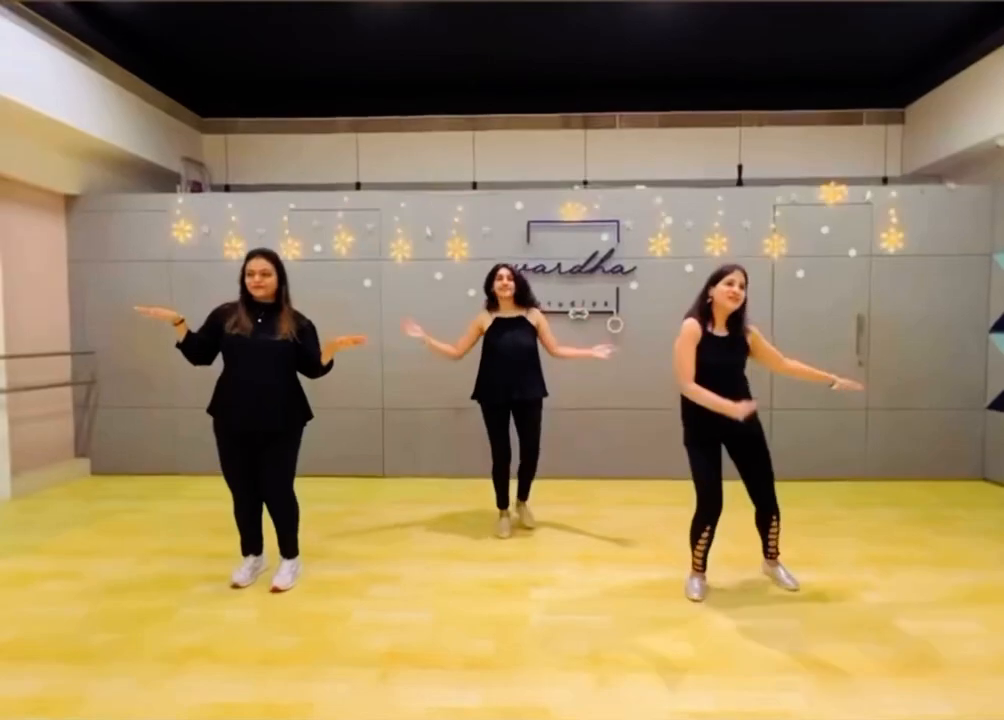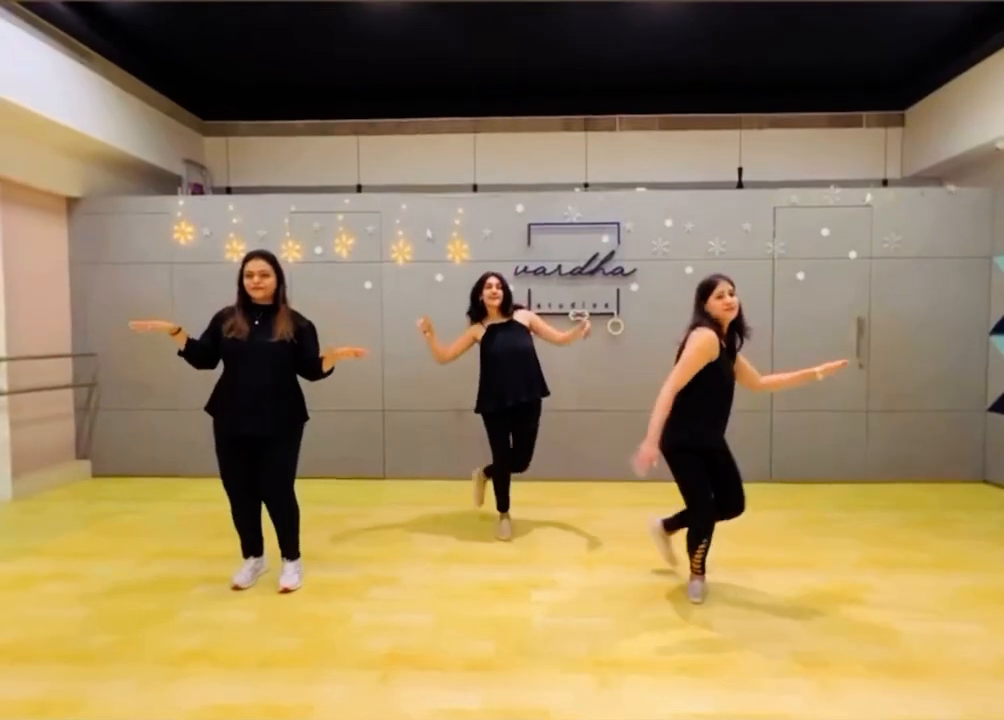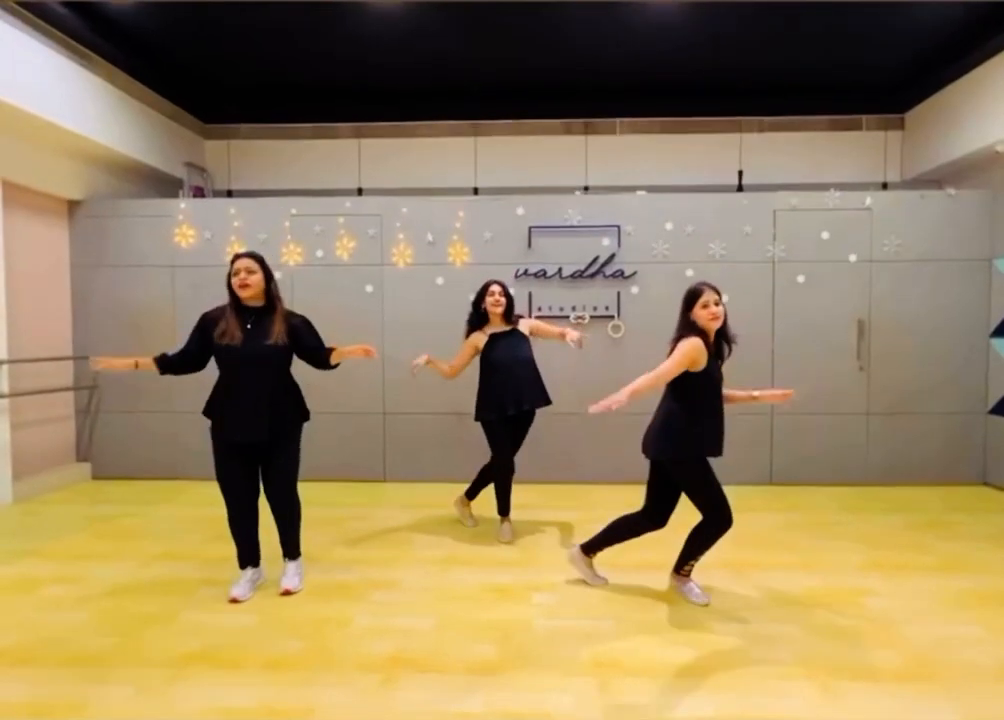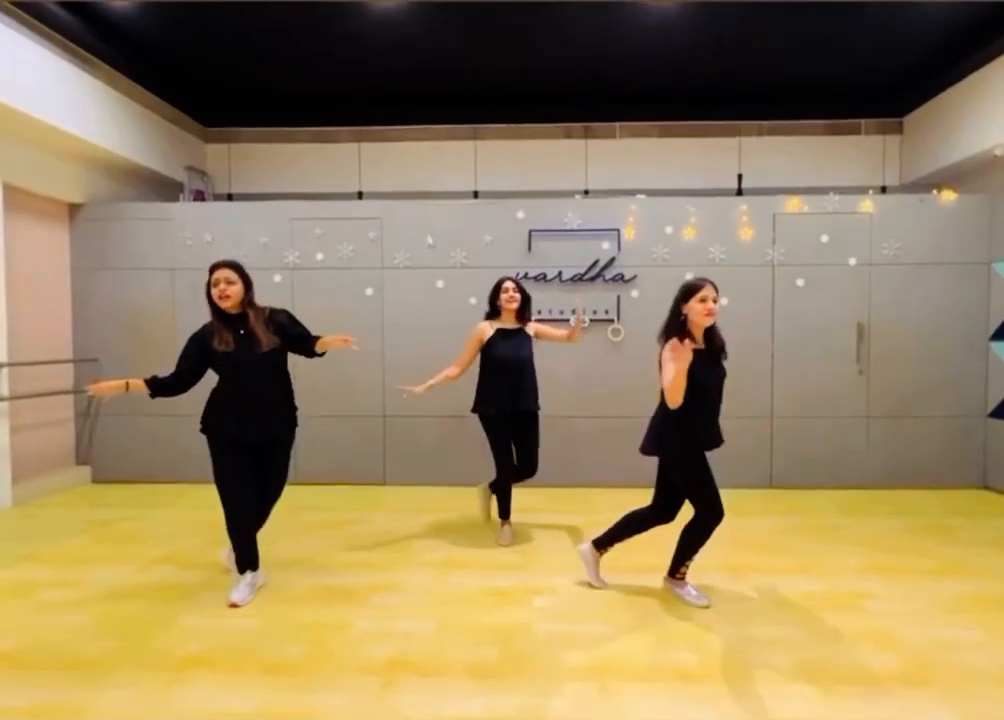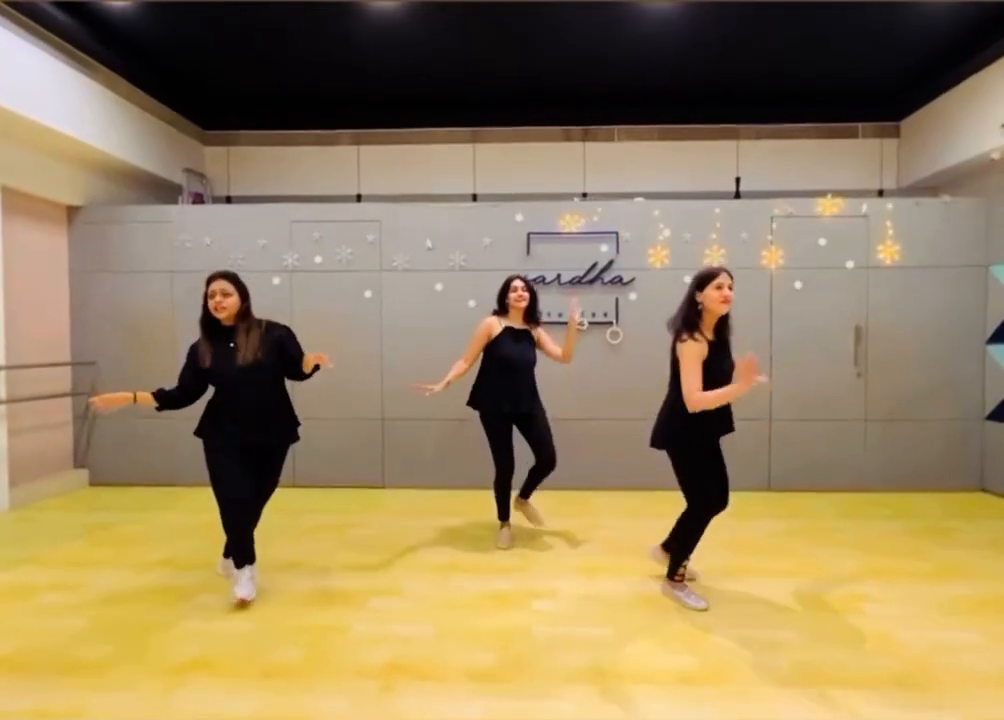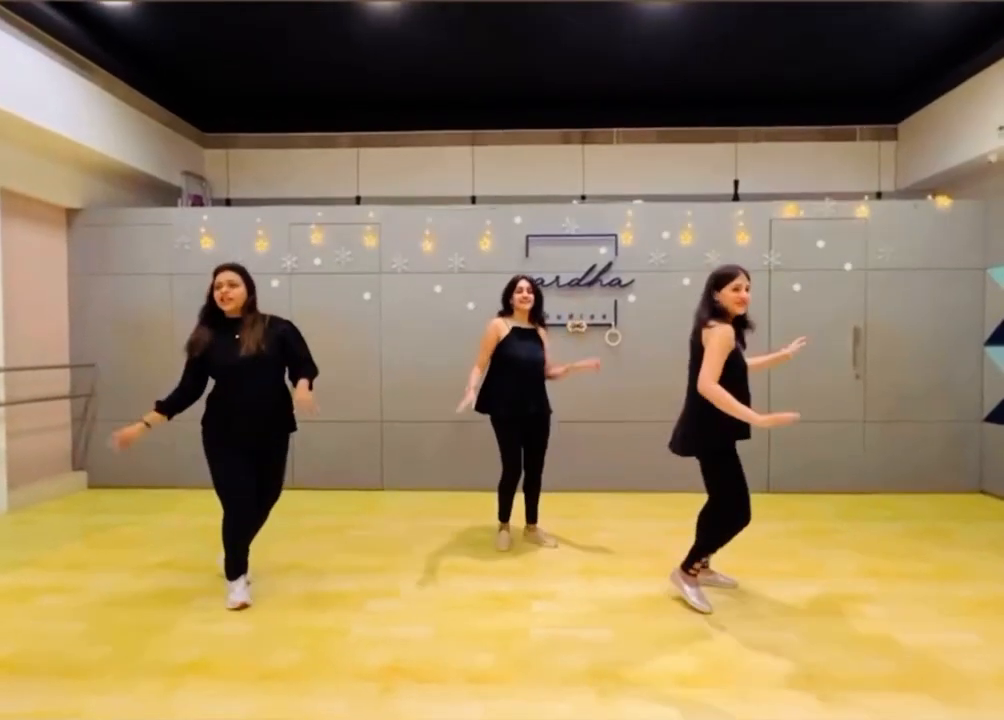
dt=0.2s
person 1, frame 1
left shoulder: (296, 323)
right shoulder: (226, 316)
left elbow: (313, 368)
right elbow: (199, 354)
left wrist: (334, 346)
right wrist: (177, 322)
left hip: (281, 422)
right hip: (232, 420)
left knee: (277, 489)
right knee: (243, 491)
left ankle: (289, 559)
right ankle: (252, 557)
person 1, frame 2
left shoulder: (295, 324)
right shoulder: (226, 320)
left elbow: (311, 370)
right elbow: (203, 358)
left wrist: (335, 355)
right wrist: (174, 331)
left hip: (280, 424)
right hip: (232, 421)
left knee: (277, 491)
right knee: (240, 492)
left ankle: (292, 561)
right ankle: (252, 558)
person 1, frame 3
left shoulder: (290, 323)
right shoulder: (215, 322)
left elbow: (319, 355)
right elbow: (187, 361)
left wrist: (346, 351)
right wrist: (134, 363)
left hip: (280, 424)
right hip: (230, 425)
left knee: (282, 493)
right knee: (239, 498)
left ankle: (293, 562)
right ankle: (250, 569)
person 1, frame 4
left shoulder: (276, 322)
right shoulder: (207, 336)
left elbow: (306, 344)
right elbow: (178, 382)
left wrist: (328, 342)
right wrist: (124, 385)
left hip: (277, 425)
right hip: (228, 430)
left knee: (269, 493)
right knee: (237, 501)
left ankle: (240, 548)
right ankle: (248, 572)
person 1, frame 5
left shoulder: (273, 335)
right shoulder: (203, 349)
left elbow: (296, 370)
right elbow: (183, 394)
left wrist: (311, 361)
right wrist: (129, 398)
left hip: (273, 436)
right hip: (225, 438)
left knee: (255, 501)
right knee: (235, 502)
left ankle: (232, 557)
right ankle: (245, 569)
person 1, frame 6
left shoulder: (278, 329)
right shoulder: (206, 339)
left elbow: (302, 367)
right elbow: (187, 390)
left wrist: (302, 385)
right wrist: (145, 423)
left hip: (272, 431)
right hip: (225, 435)
left knee: (265, 498)
right knee: (237, 504)
left ankle: (237, 556)
right ankle: (236, 577)
person 2, frame 1
left shoulder: (744, 332)
right shoulder: (692, 328)
left elbow: (781, 364)
right elbow: (687, 385)
left wrist: (833, 379)
right wrist: (727, 407)
left hip: (743, 425)
right hip: (702, 428)
left knee: (765, 496)
right knee: (710, 503)
left ankle: (771, 561)
right ankle: (696, 572)
person 2, frame 2
left shoulder: (727, 342)
right shoulder: (705, 337)
left elbow: (756, 383)
right elbow: (670, 387)
left wrist: (814, 373)
right wrist: (652, 437)
left hip: (708, 437)
right hip: (683, 438)
left knee: (732, 503)
right knee: (703, 511)
left ankle: (665, 528)
right ankle: (696, 573)
person 2, frame 3
left shoulder: (711, 347)
right shoulder: (693, 346)
left elbow: (713, 393)
right elbow: (656, 377)
left wrist: (758, 396)
right wrist: (621, 395)
left hip: (676, 444)
right hip: (676, 445)
left knee: (654, 516)
right knee: (719, 516)
left ankle: (584, 552)
right ankle: (681, 576)
person 2, frame 4
left shoulder: (712, 343)
right shoulder: (676, 347)
right elbow: (673, 400)
right wrist: (680, 365)
left hip: (689, 440)
right hip: (676, 440)
left knee: (664, 510)
right knee: (710, 511)
left ankle: (596, 548)
right ankle: (676, 578)
person 2, frame 5
left shoulder: (717, 333)
right shoulder: (691, 340)
right elbow: (693, 401)
left wrist: (746, 378)
right wrist: (739, 386)
left hip: (703, 432)
right hip: (683, 432)
left knee: (716, 499)
right knee: (701, 505)
left ankle: (669, 550)
right ankle: (674, 580)
person 2, frame 6
left shoulder: (725, 330)
right shoulder: (720, 330)
left elbow: (737, 366)
right elbow: (706, 385)
left wrist: (782, 355)
right wrist: (758, 418)
left hip: (715, 431)
right hip: (708, 433)
left knee: (725, 502)
right knee: (736, 512)
left ankle: (699, 567)
right ankle: (687, 573)
person 3, frame 1
left shoulder: (533, 315)
right shoulder: (484, 318)
left elbow: (556, 349)
right elbow: (457, 351)
left wrist: (591, 352)
right wrist: (424, 337)
left hip: (528, 394)
right hip: (493, 396)
left knee: (530, 453)
right knee: (500, 454)
left ankle: (522, 503)
right ankle: (503, 512)
person 3, frame 2
left shoulder: (523, 316)
right shoulder: (477, 329)
left elbow: (558, 338)
right elbow: (444, 356)
left wrist: (579, 330)
right wrist: (428, 332)
left hip: (527, 399)
right hip: (495, 402)
left knee: (521, 460)
right knee: (502, 459)
left ankle: (484, 475)
right ankle: (503, 515)
person 3, frame 3
left shoulder: (524, 325)
right shoulder: (478, 337)
left elbow: (559, 332)
right elbow: (451, 371)
left wrist: (570, 333)
right wrist: (429, 360)
left hip: (524, 407)
right hip: (494, 410)
left knee: (502, 462)
right knee: (504, 464)
left ankle: (465, 499)
right ankle: (504, 519)
person 3, frame 4
left shoulder: (530, 328)
right shoulder: (484, 329)
left elbow: (569, 337)
right elbow: (458, 368)
left wrist: (577, 324)
right wrist: (425, 386)
left hip: (524, 407)
right hip: (493, 407)
left knee: (528, 466)
right knee: (506, 464)
left ankle: (491, 489)
right ankle: (505, 521)
person 3, frame 5
left shoulder: (534, 331)
right shoulder: (491, 324)
left elbow: (564, 356)
right elbow: (466, 361)
left wrist: (573, 324)
right wrist: (443, 383)
left hip: (527, 404)
right hip: (494, 405)
left knee: (548, 459)
right knee: (504, 466)
left ankle: (523, 499)
right ankle: (504, 524)
person 3, frame 6
left shoulder: (539, 332)
right shoulder: (498, 325)
left elbow: (548, 371)
right elbow: (480, 366)
left wrist: (578, 366)
right wrist: (471, 390)
left hip: (536, 408)
right hip: (504, 409)
left knee: (535, 468)
right knee: (513, 469)
left ankle: (531, 527)
right ankle: (503, 526)
